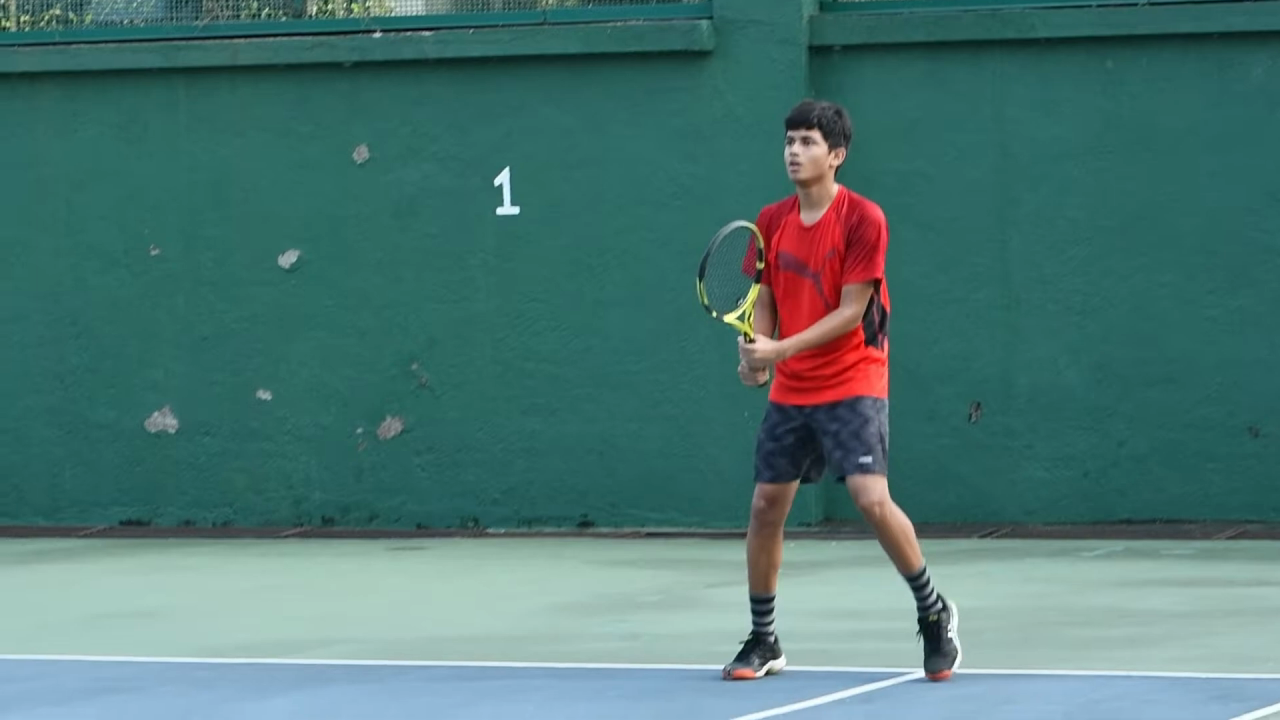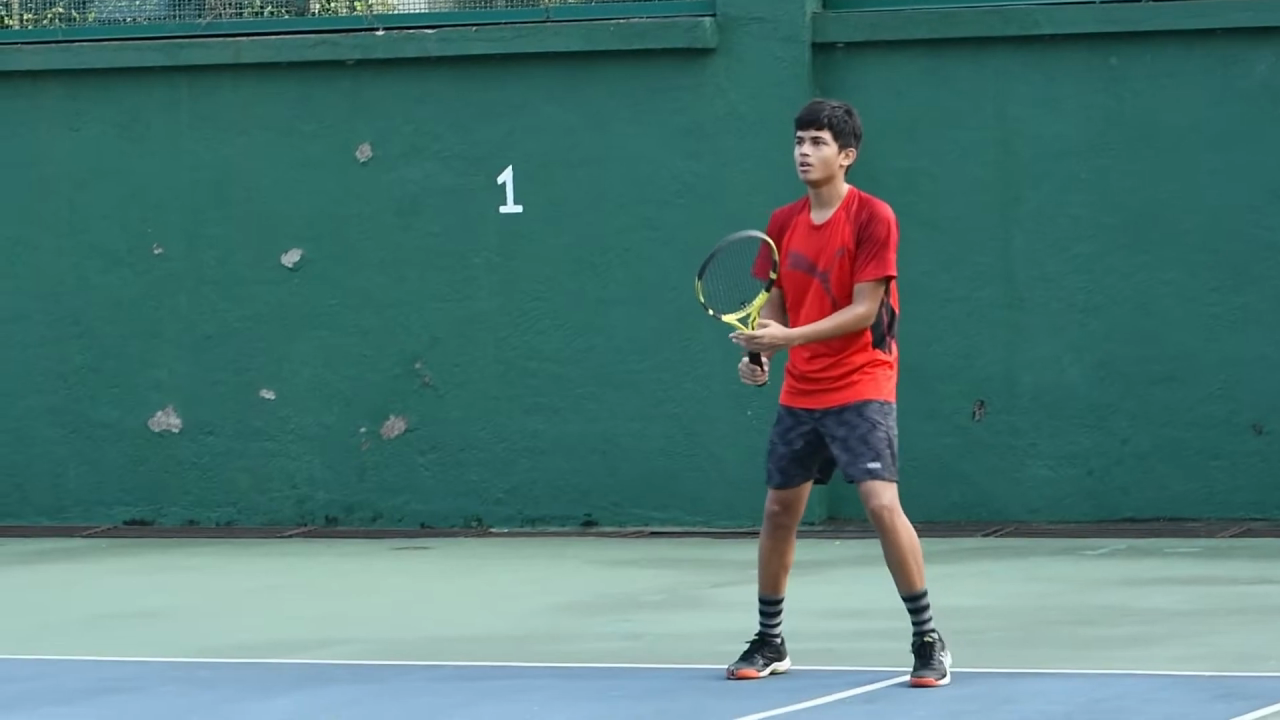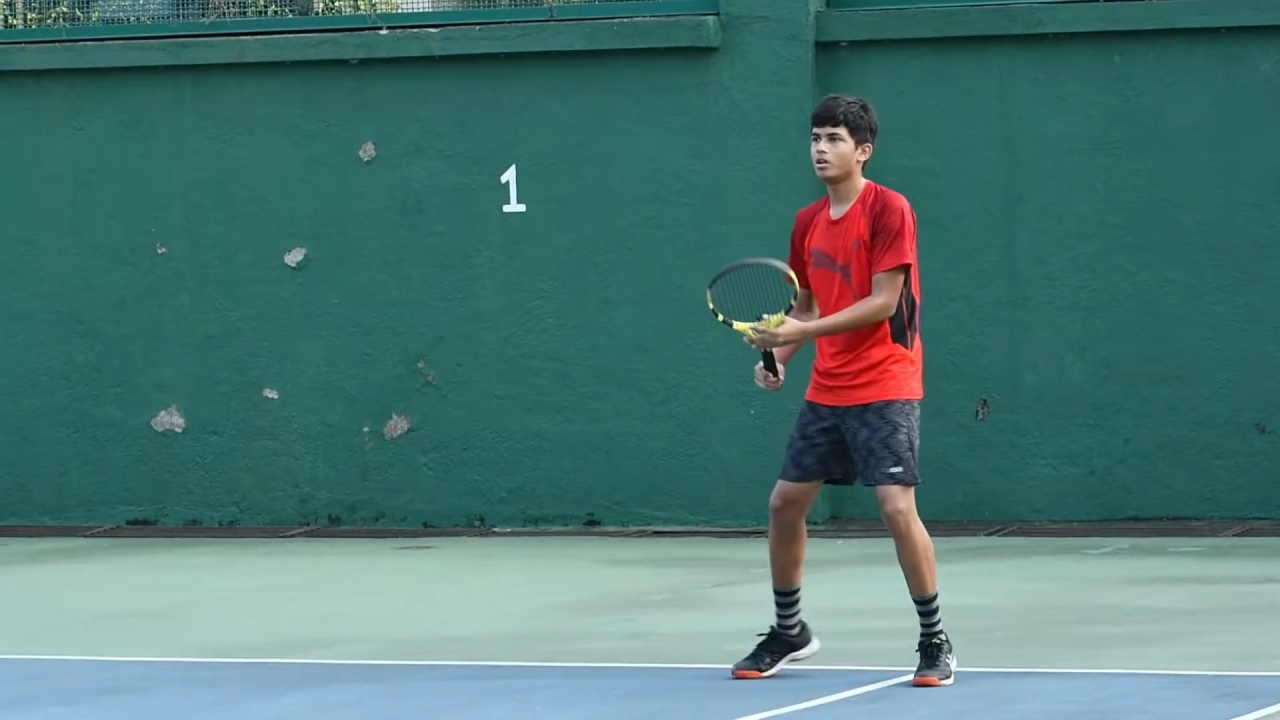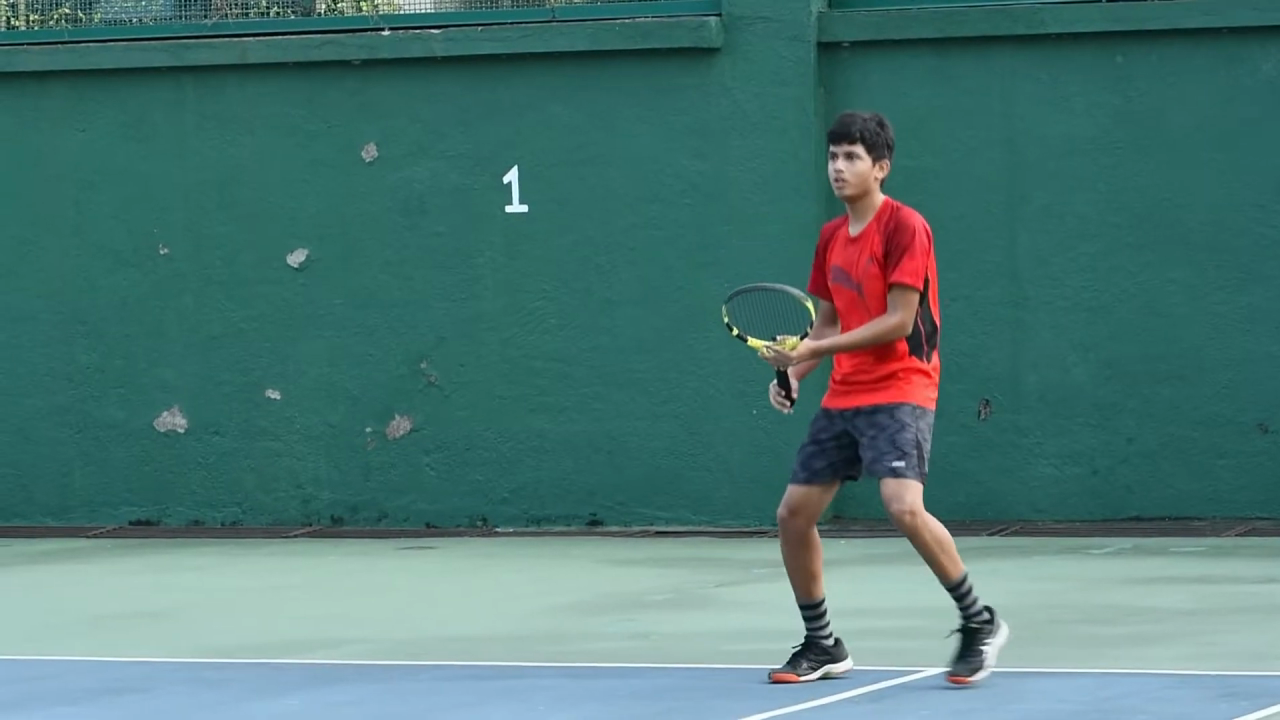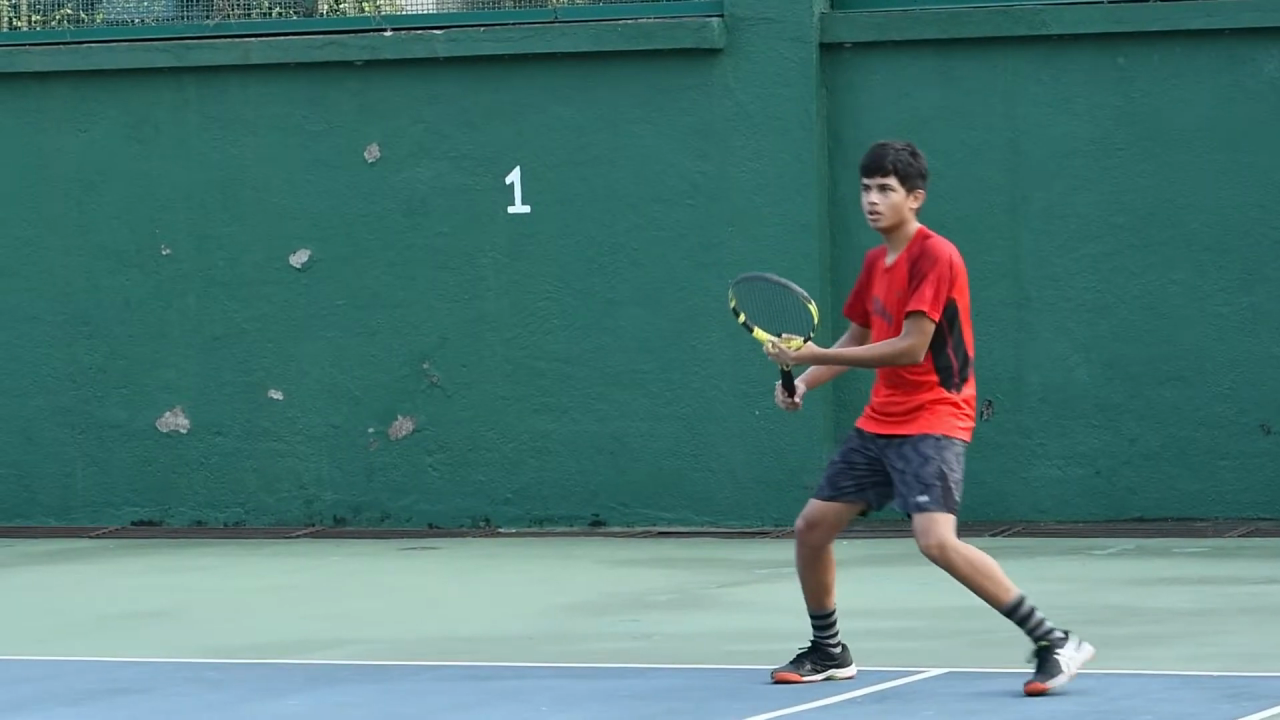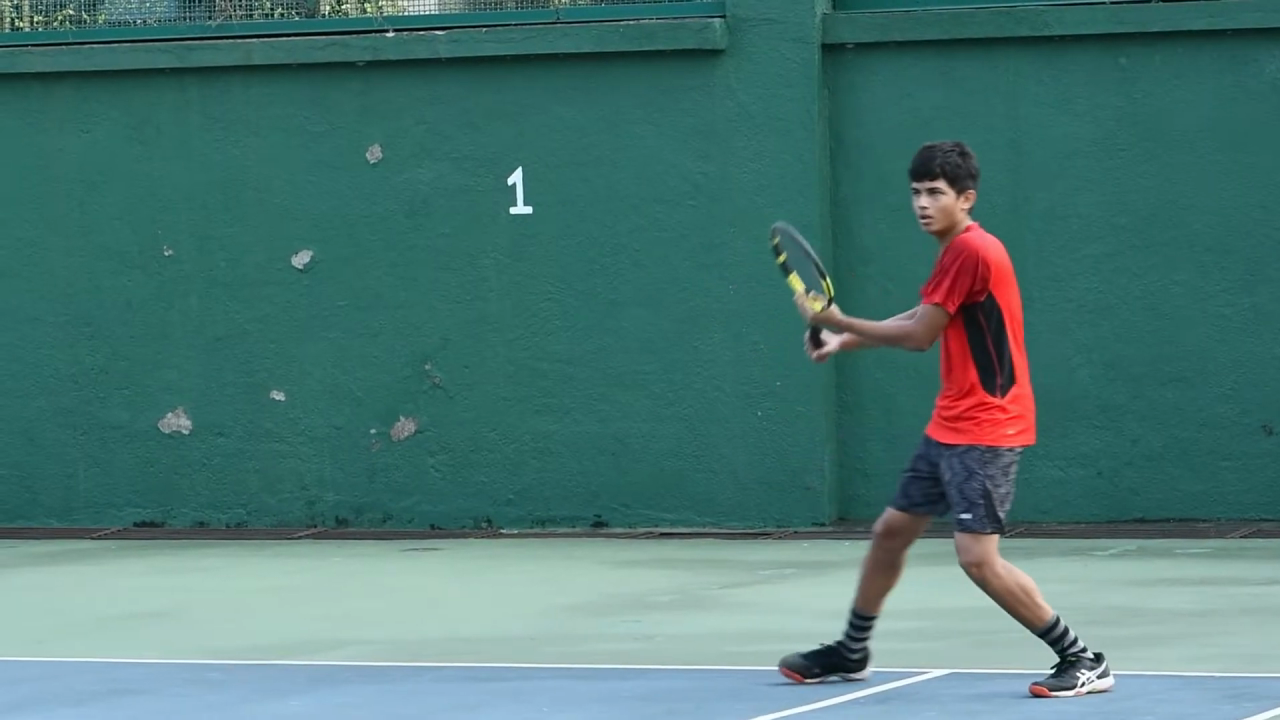
dt=0.3s
person 1, frame 1
left shoulder: (864, 218)
right shoulder: (771, 220)
left elbow: (851, 311)
left wrist: (781, 349)
right wrist: (757, 352)
left hip: (853, 384)
right hip: (791, 391)
left knee: (871, 499)
right knee: (765, 508)
left ankle: (933, 611)
right ankle: (763, 640)
person 1, frame 2
left shoulder: (874, 217)
right shoulder: (782, 222)
left elbow: (864, 311)
left wrist: (788, 337)
right wrist: (757, 351)
left hip: (861, 389)
right hip: (799, 393)
left knee: (881, 505)
right knee: (778, 513)
left ankle: (928, 639)
right ankle: (769, 640)
person 1, frame 3
left shoulder: (890, 208)
right shoulder: (806, 222)
left elbow: (885, 301)
left wrist: (803, 330)
right wrist: (778, 355)
left hip: (886, 388)
right hip: (826, 391)
left knee: (897, 510)
right knee: (784, 506)
left ankle: (935, 642)
right ankle: (789, 632)
person 1, frame 4
left shoulder: (905, 226)
right shoulder: (831, 236)
left elbow: (900, 321)
left wrist: (814, 348)
right wrist: (795, 371)
left hip: (900, 392)
right hip: (842, 398)
left knee: (903, 506)
right knee: (793, 517)
left ankle: (979, 621)
right ankle: (822, 644)
person 1, frame 5
left shoulder: (935, 256)
right shoulder: (875, 261)
left elbow: (909, 349)
right elbow: (857, 337)
left wrist: (818, 355)
right wrist: (804, 380)
left hip: (935, 422)
right hip: (878, 423)
left knee: (937, 542)
right knee: (811, 527)
left ankle: (1056, 642)
right ankle: (827, 649)
person 1, frame 6
left shoulder: (972, 251)
right shoulder: (950, 252)
left elbow: (920, 336)
right elbow: (914, 319)
left wrist: (841, 322)
right wrist: (842, 339)
left hip: (989, 431)
right hip: (948, 427)
left knee: (978, 559)
right knee: (890, 532)
left ankle: (1084, 659)
right ankle: (850, 650)
